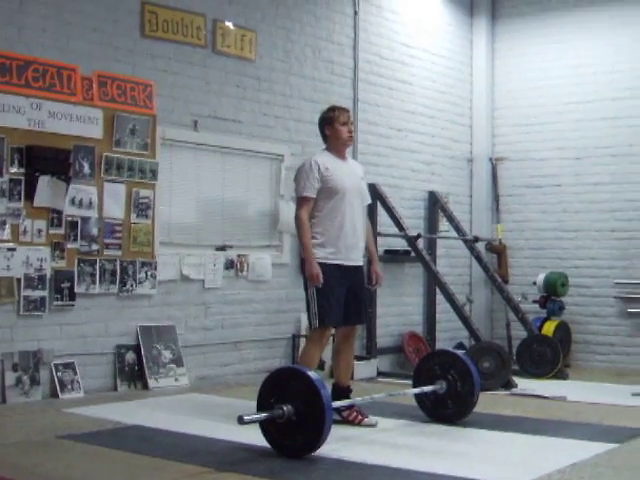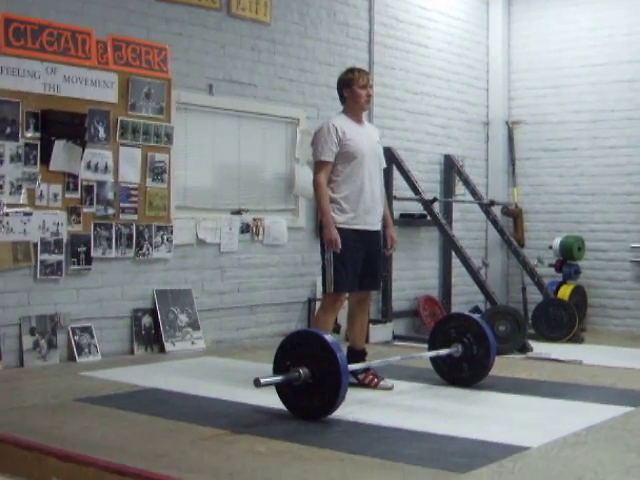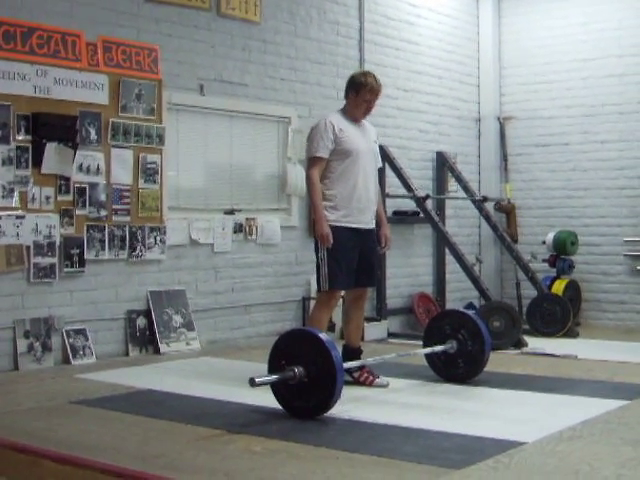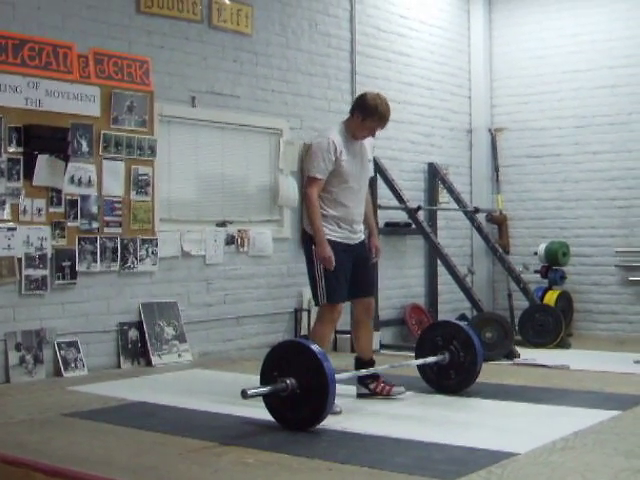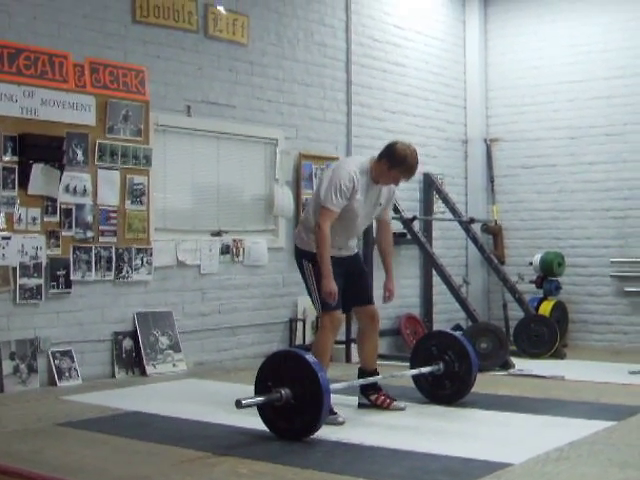
dt=1s
person 1, frame 1
left shoulder: (357, 168)
right shoulder: (315, 165)
right elbow: (302, 214)
left wrist: (374, 261)
right wrist: (310, 259)
left hip: (353, 263)
right hip: (325, 263)
left knee: (348, 331)
right knee: (321, 331)
left ankle: (341, 400)
person 1, frame 2
left shoulder: (373, 132)
right shoulder: (333, 128)
right elbow: (320, 178)
left wrist: (388, 224)
right wrist: (328, 224)
left hip: (371, 228)
right hip: (343, 228)
left knee: (363, 296)
right knee: (335, 296)
left ankle: (356, 364)
person 1, frame 3
left shoulder: (370, 131)
right shoulder: (329, 125)
right elbow: (314, 174)
left wrist: (382, 222)
right wrist: (320, 220)
left hip: (365, 225)
right hip: (337, 225)
left knee: (359, 294)
right knee: (330, 294)
left ankle: (352, 362)
person 1, frame 4
left shoulder: (365, 145)
right shoulder: (327, 143)
right elbow: (310, 194)
left wrist: (372, 234)
right wrist: (321, 242)
left hip: (356, 239)
right hip: (328, 240)
left knee: (366, 307)
right knee: (331, 309)
left ankle: (367, 378)
person 1, frame 5
left shoulder: (387, 187)
right shoulder: (346, 174)
left elbow: (384, 229)
right elbow: (323, 224)
left wrist: (389, 275)
right wrist: (327, 276)
left hip: (347, 251)
right hip: (315, 250)
left knee: (370, 315)
right knee: (332, 318)
left ankle: (369, 389)
